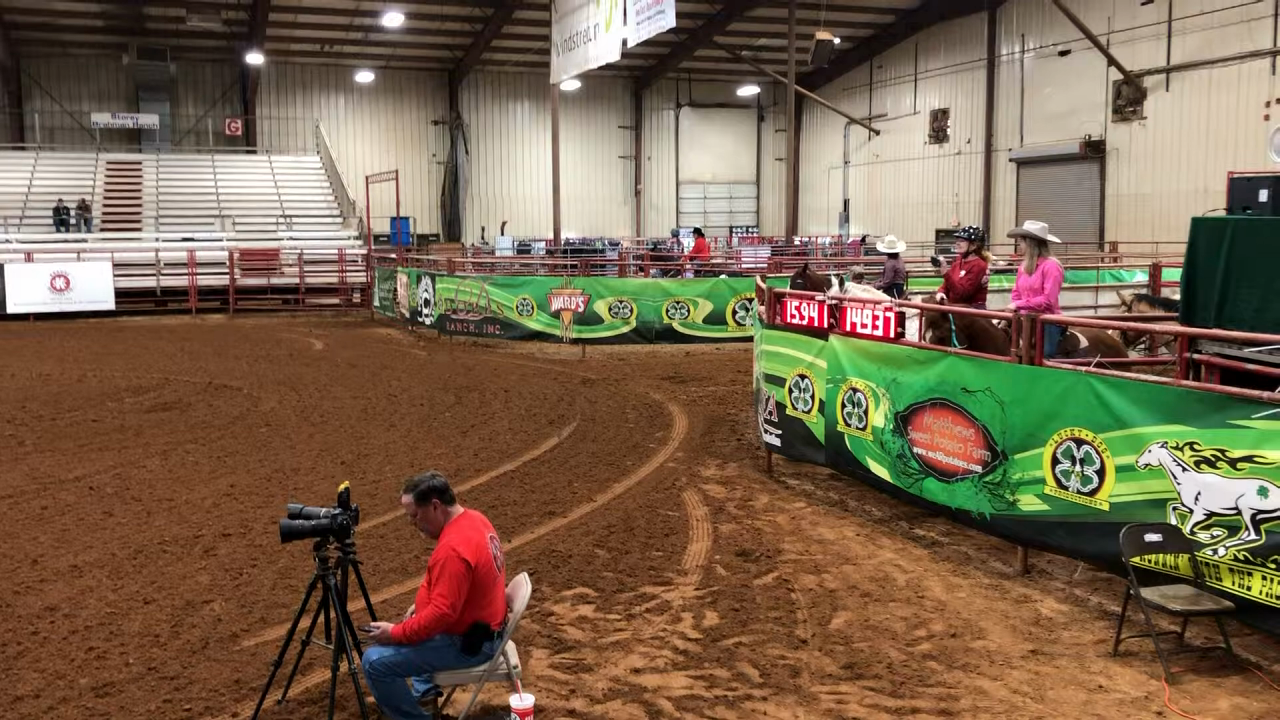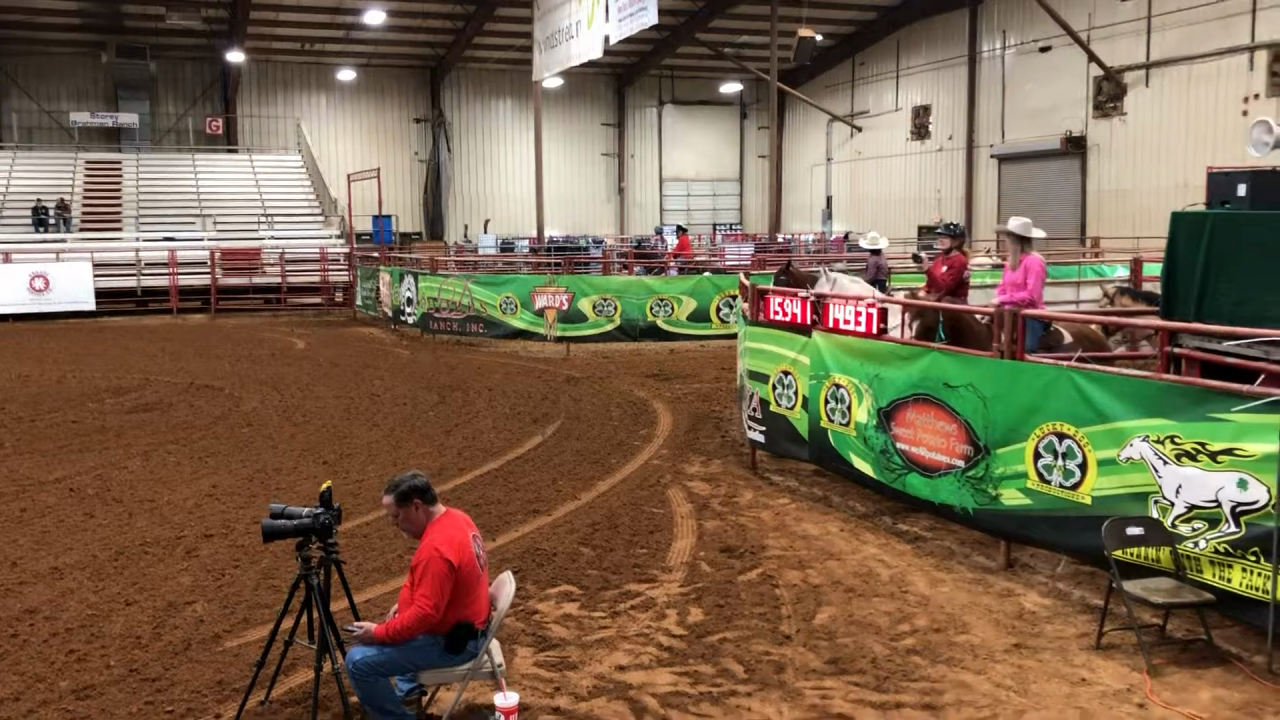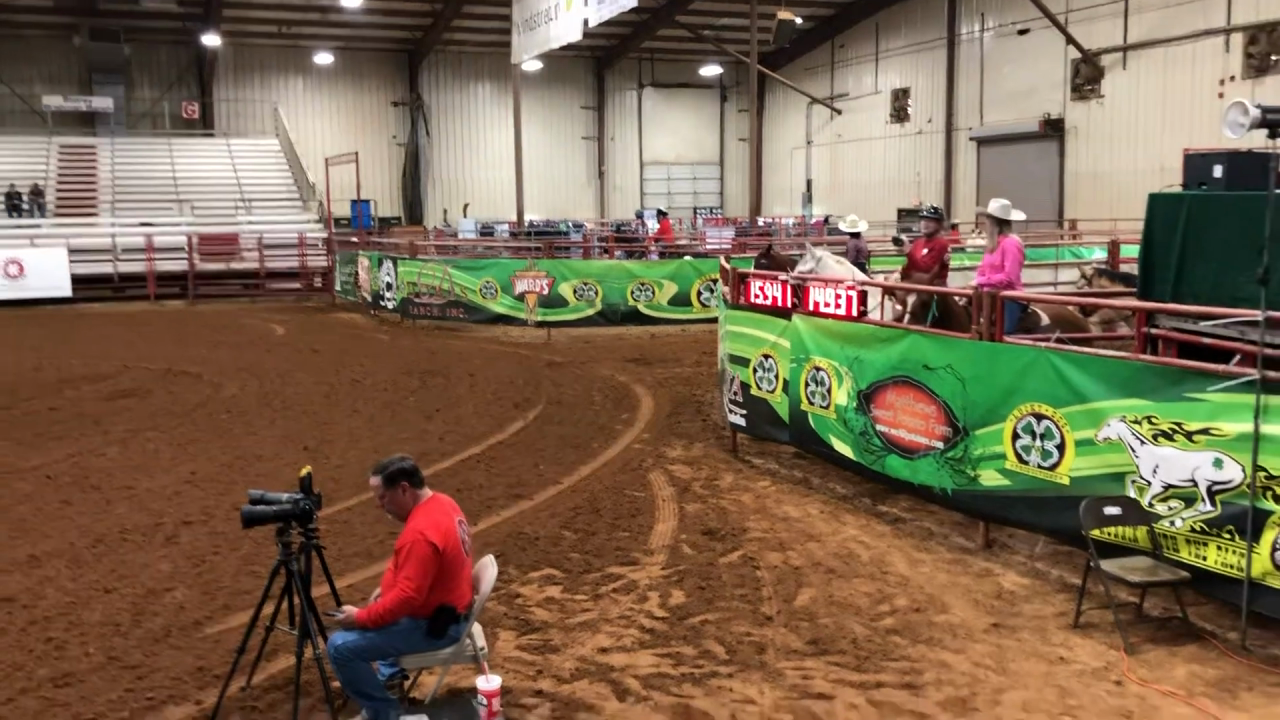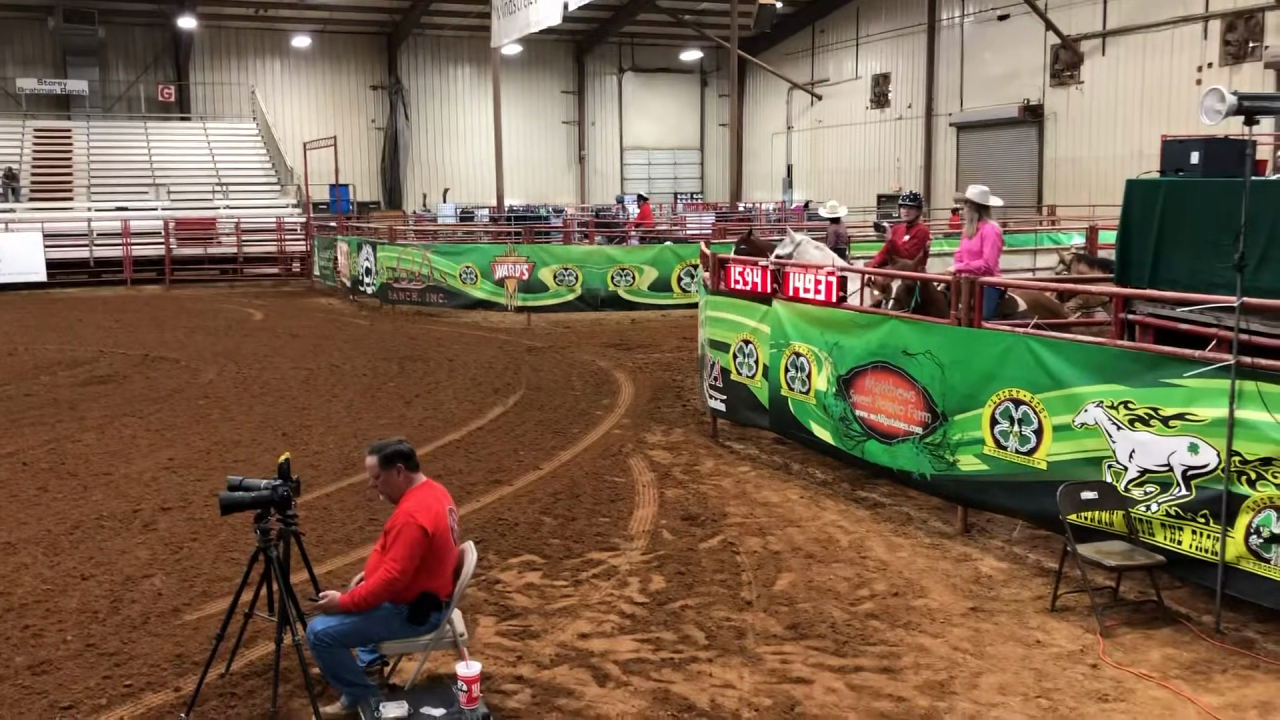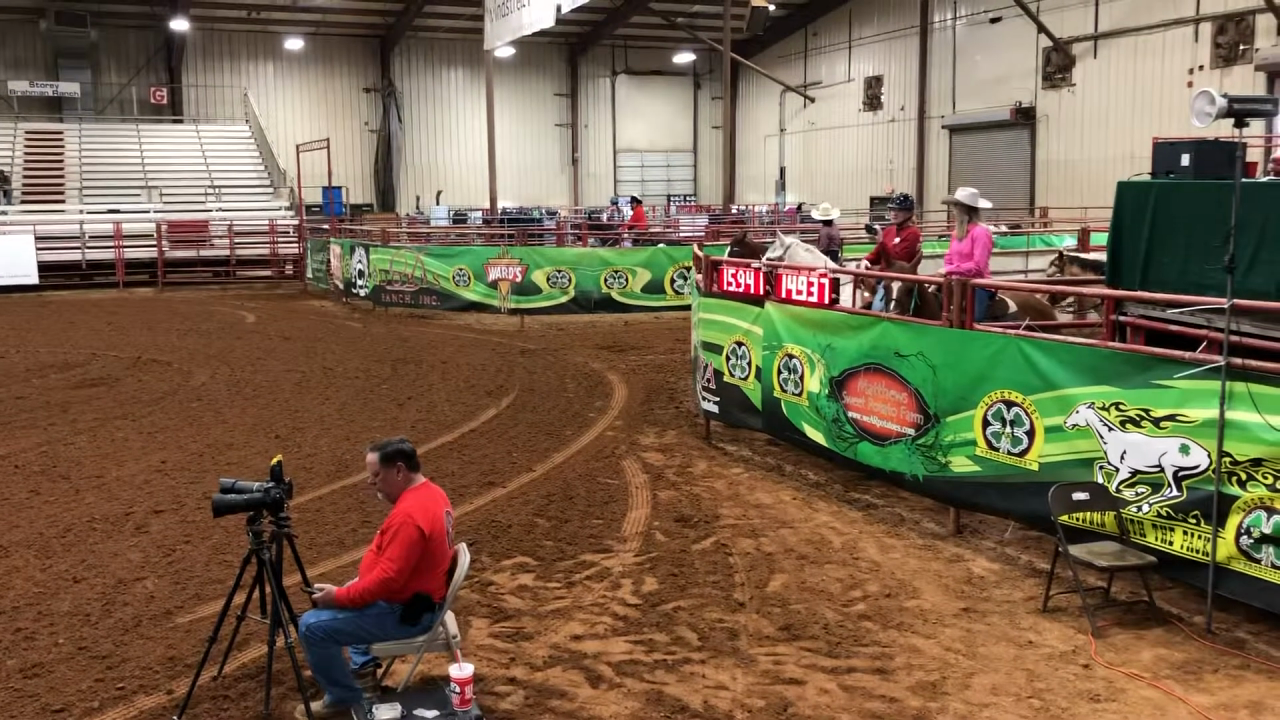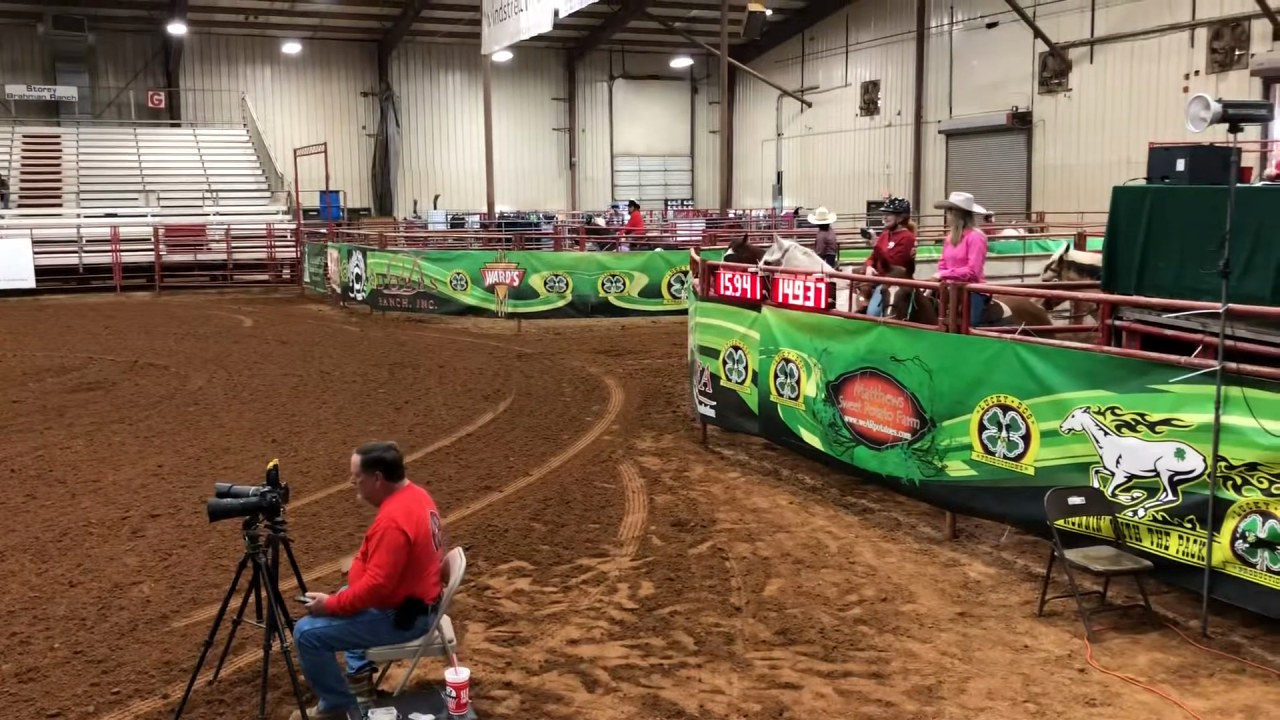
dt=0.4s
person 1, frame 1
left shoulder: (453, 548)
right shoulder: (475, 519)
left elbow: (442, 614)
left wrist: (395, 633)
right wrist: (422, 603)
left hip: (468, 642)
right hip: (480, 626)
left knee: (375, 661)
right knee: (413, 624)
right ankle: (424, 687)
person 1, frame 2
left shoulder: (436, 548)
right shoulder: (457, 518)
left elbow: (425, 614)
left wrist: (378, 633)
right wrist: (406, 603)
left hip: (451, 641)
right hip: (465, 625)
left knee: (359, 661)
right knee: (396, 625)
right ankle: (408, 688)
person 1, frame 3
left shoulder: (421, 532)
right shoulder: (443, 503)
left elbow: (407, 597)
left wrist: (361, 617)
right wrist: (388, 588)
left hip: (433, 625)
right hip: (447, 610)
left knee: (340, 646)
right knee: (378, 609)
right ankle: (390, 673)
person 1, frame 4
left shoulder: (412, 515)
right shoulder: (433, 491)
left elbow: (391, 579)
left wrist: (343, 602)
right wrist: (370, 573)
left hip: (414, 611)
right hip: (426, 597)
left knee: (320, 632)
right knee: (360, 594)
left ankle: (362, 697)
right ankle: (370, 662)
person 1, frame 5
left shoulder: (409, 515)
right shoulder: (432, 494)
left elbow: (387, 579)
left wrist: (339, 596)
right wrist: (359, 582)
left hip: (407, 613)
right hip: (419, 599)
left knee: (312, 626)
right knee: (351, 594)
right ankle: (363, 666)
person 1, frame 6
left shoulder: (392, 520)
right shoulder: (416, 495)
left elbow: (376, 586)
left wrist: (330, 604)
right wrist: (359, 565)
left hip: (401, 616)
right hip: (414, 602)
left knee: (307, 632)
right knee: (346, 595)
right ankle: (359, 673)
